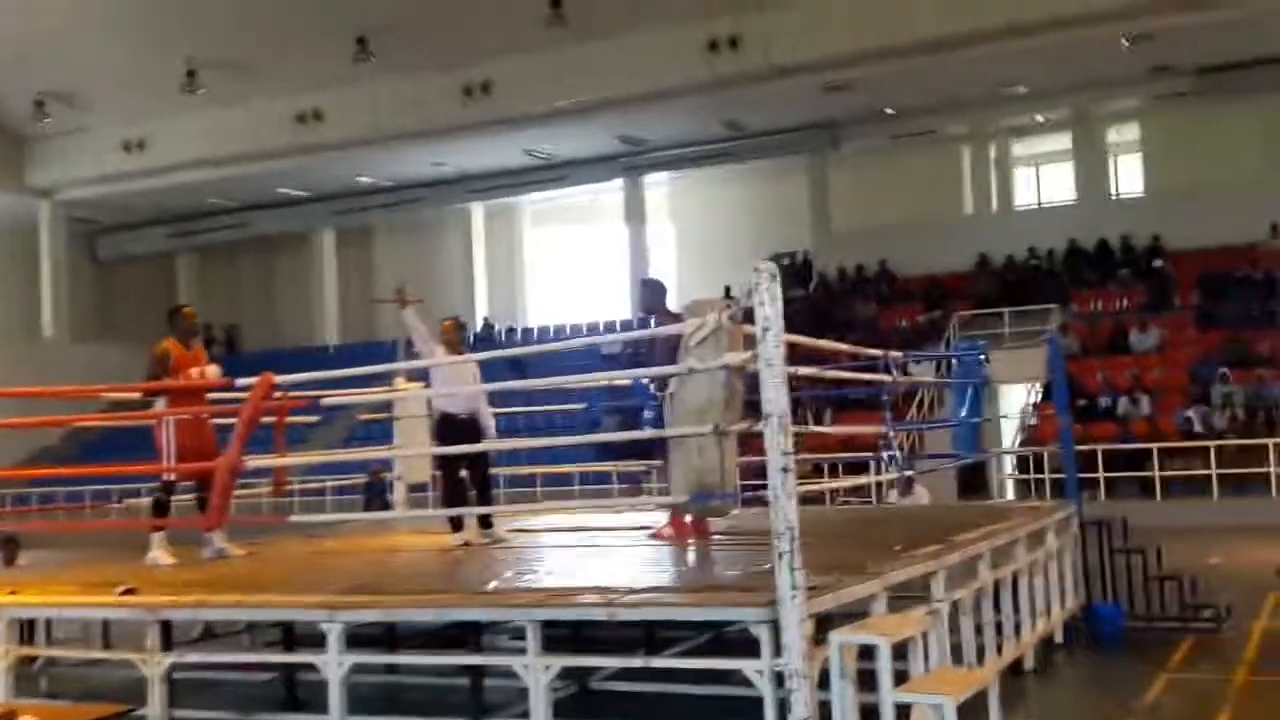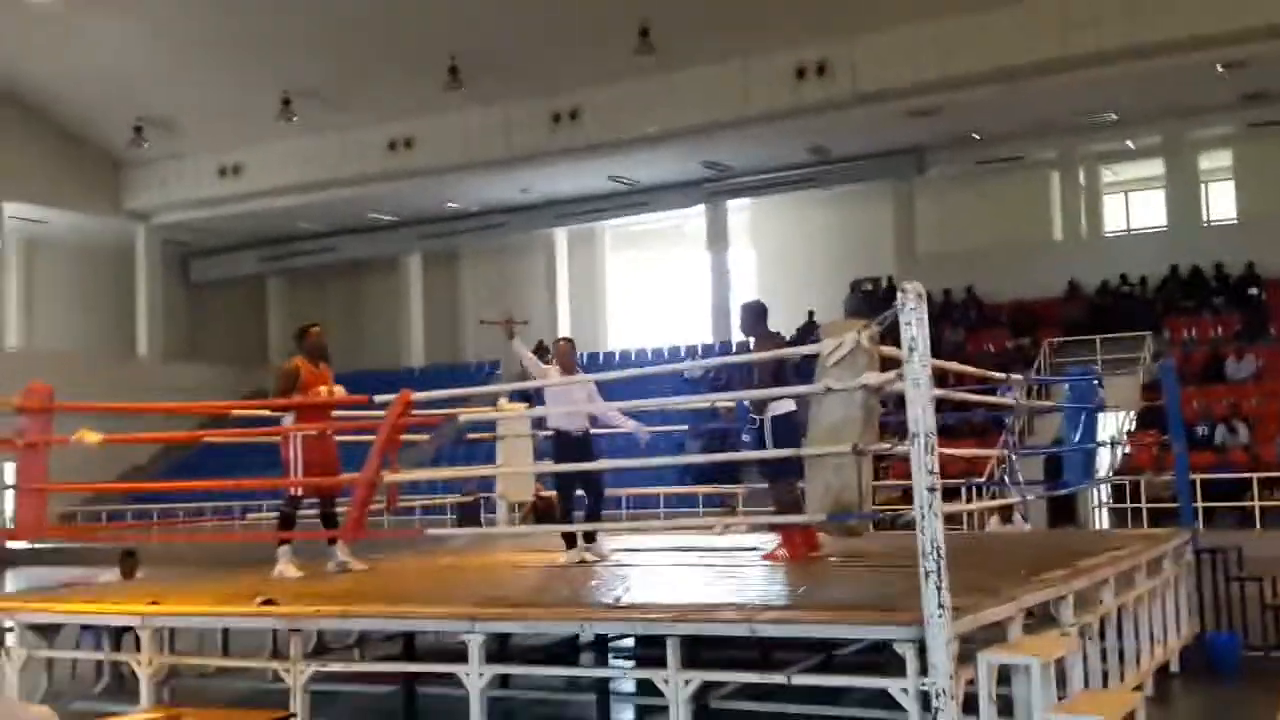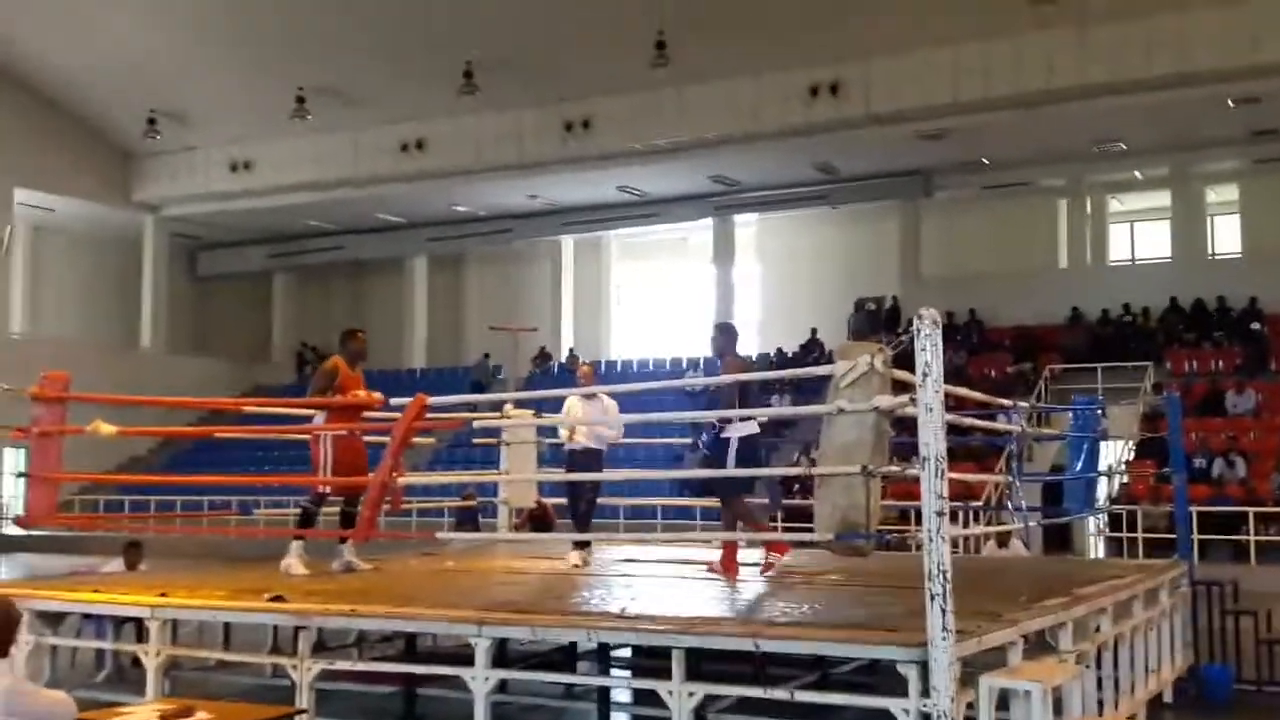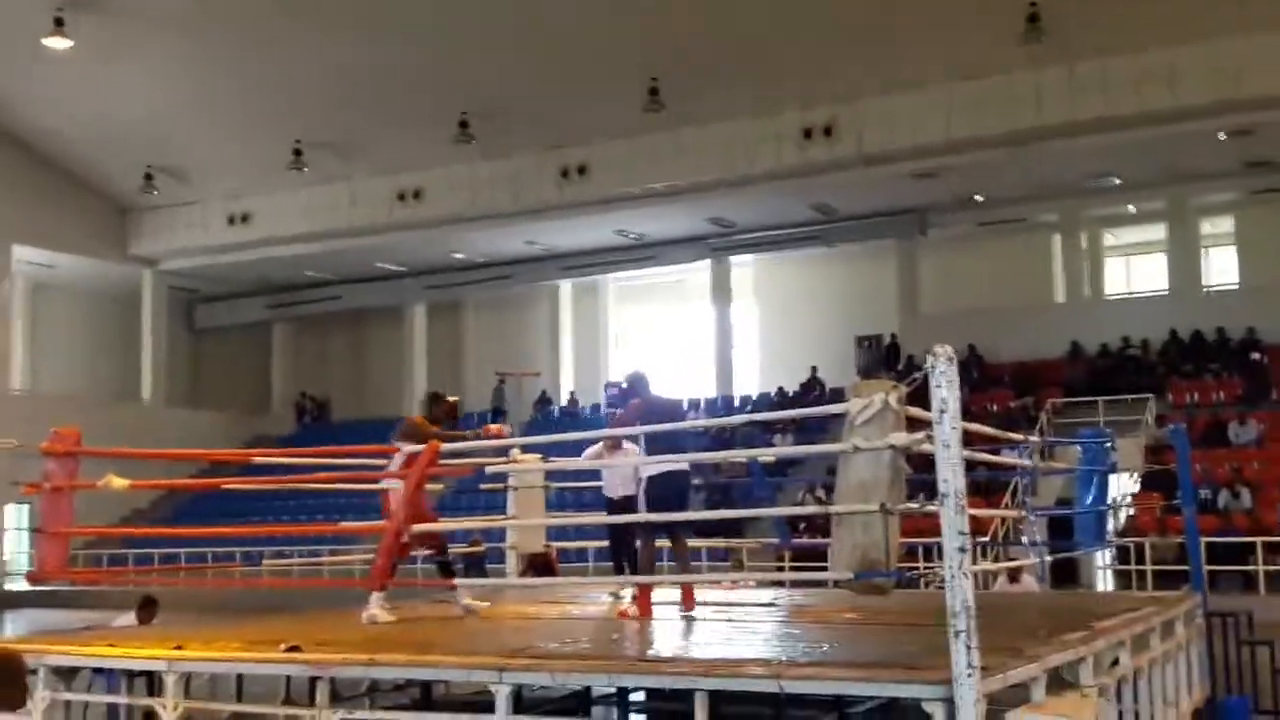
dt=1s
person 1, frame 1
left shoulder: (663, 324)
right shoulder: (674, 321)
left elbow: (663, 360)
left wrist: (657, 391)
left hip: (669, 393)
right hip: (668, 392)
left knee: (670, 453)
right knee: (668, 452)
left ankle: (678, 521)
right ankle: (697, 521)
person 1, frame 2
left shoulder: (762, 344)
right shoulder: (776, 341)
left elbow: (763, 385)
left wrist: (754, 417)
left hip: (773, 415)
right hip: (786, 411)
left knee: (779, 480)
right knee: (788, 481)
left ankle: (792, 544)
right ankle: (806, 539)
person 1, frame 3
left shoulder: (731, 363)
right shoulder: (737, 363)
left elbow: (730, 403)
left wrist: (714, 429)
right wrist: (717, 429)
left hip: (736, 437)
right hip: (737, 436)
left knee: (731, 498)
right knee: (727, 497)
left ankle: (775, 546)
right ankle: (727, 562)
person 1, frame 4
left shoulder: (637, 405)
right shoulder: (673, 404)
left elbow: (616, 431)
left hip: (657, 474)
right hip: (680, 471)
left knee: (647, 536)
right knee: (677, 533)
left ankle: (643, 603)
right ankle: (687, 594)
person 2, frame 1
left shoulder: (200, 350)
right shoulder: (164, 350)
left wrist: (211, 379)
right wrist: (179, 382)
left hip: (199, 417)
right hip: (173, 418)
left knee: (207, 477)
right knee: (169, 480)
left ankle: (215, 540)
right ankle: (157, 545)
person 2, frame 2
left shoulder: (326, 369)
right shoulder: (293, 368)
left wrist: (338, 396)
right wrist: (305, 398)
left hip: (323, 434)
right hip: (299, 434)
left knee: (329, 493)
right knee: (295, 493)
left ankle: (339, 554)
right ankle: (283, 558)
person 2, frame 3
left shoulder: (358, 373)
right shoulder: (331, 367)
right elbow: (313, 399)
right wrist: (346, 399)
left hip: (352, 435)
right hip: (330, 435)
left knee: (353, 492)
right knee: (321, 492)
left ankle: (346, 553)
right ankle: (294, 554)
person 2, frame 4
left shoulder: (433, 430)
right shoulder: (413, 425)
left elbow: (451, 443)
right elbow: (443, 438)
right wrist: (479, 434)
left hip: (414, 491)
right hip: (398, 489)
left knee: (438, 542)
right knee: (400, 543)
left ankle: (462, 597)
right ankle: (376, 604)
person 3, frame 1
left shoulder: (471, 364)
right shoulder: (434, 355)
left elbow: (481, 400)
right elbow: (419, 334)
left wrist: (490, 430)
right wrist: (405, 307)
left hip: (470, 423)
right hip: (447, 424)
left knee: (481, 474)
right knee: (450, 477)
left ankle: (486, 526)
right ankle: (458, 530)
person 3, frame 2
left shoulder: (585, 382)
right shoulder: (548, 375)
left elbow: (604, 409)
right elbow: (527, 360)
left wrist: (633, 426)
right wrist: (513, 337)
left hip: (583, 439)
right hip: (562, 440)
left knee: (595, 490)
right knee: (565, 495)
left ankle: (591, 541)
right ankle: (571, 547)
person 3, frame 3
left shoulder: (608, 404)
right shoulder: (570, 402)
left elbow: (617, 433)
right elbow: (562, 428)
left wrist: (596, 430)
right wrist: (567, 434)
left hip: (594, 455)
right hip: (573, 456)
left knee: (586, 499)
right knee: (574, 501)
left ankle: (579, 547)
right ankle: (582, 546)
person 3, frame 4
left shoulder: (633, 450)
right shoulder: (602, 449)
left elbow: (642, 475)
right elbow: (585, 458)
right wrist: (603, 445)
left hip: (629, 501)
right hip: (610, 501)
left knee: (628, 544)
right knee: (615, 544)
